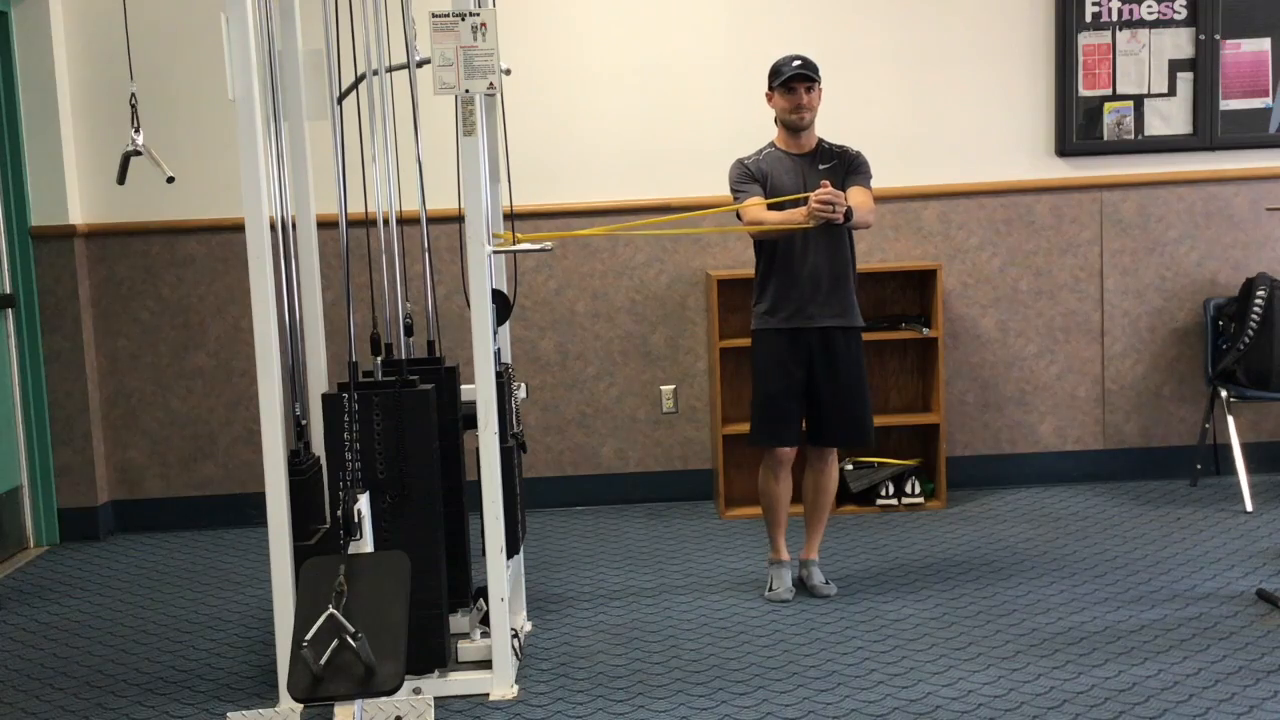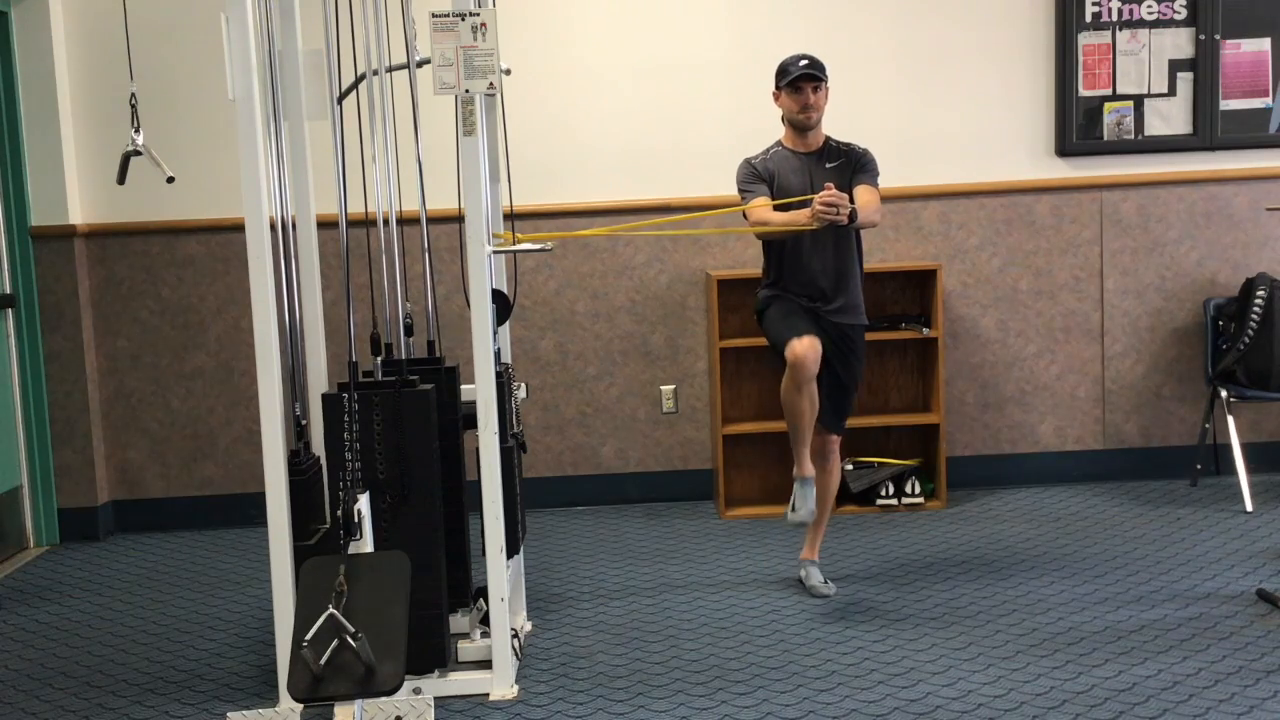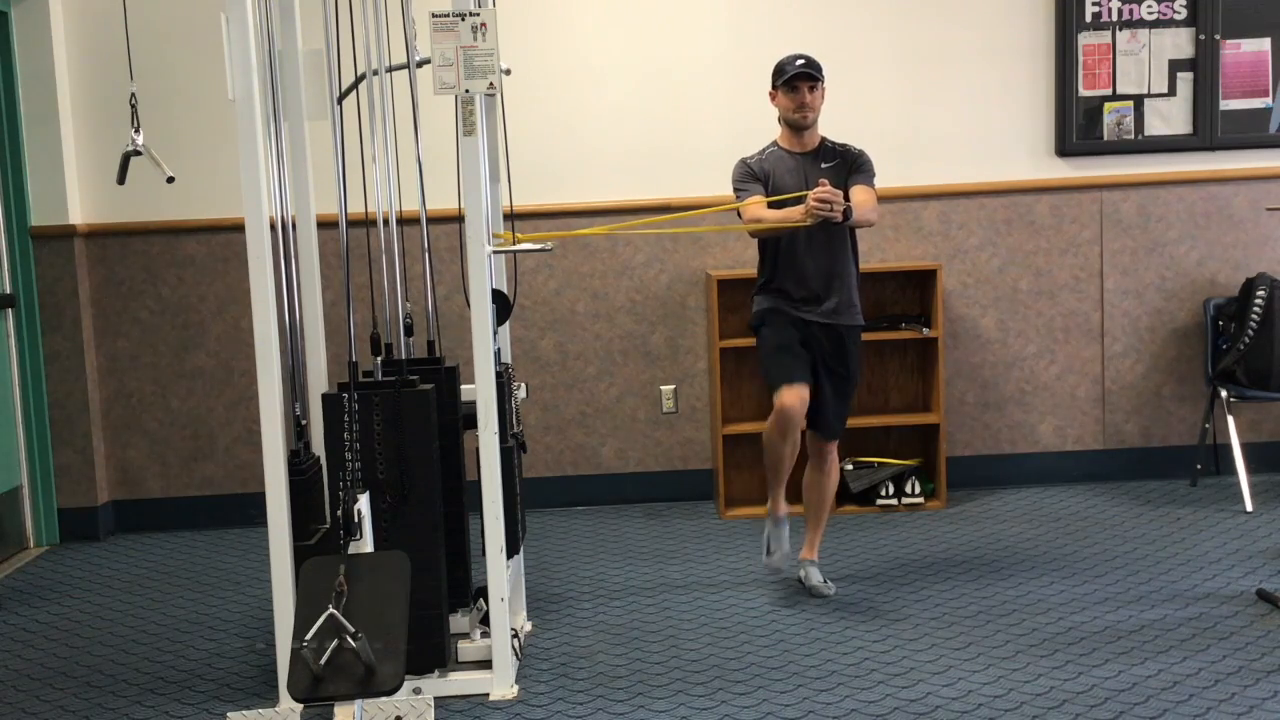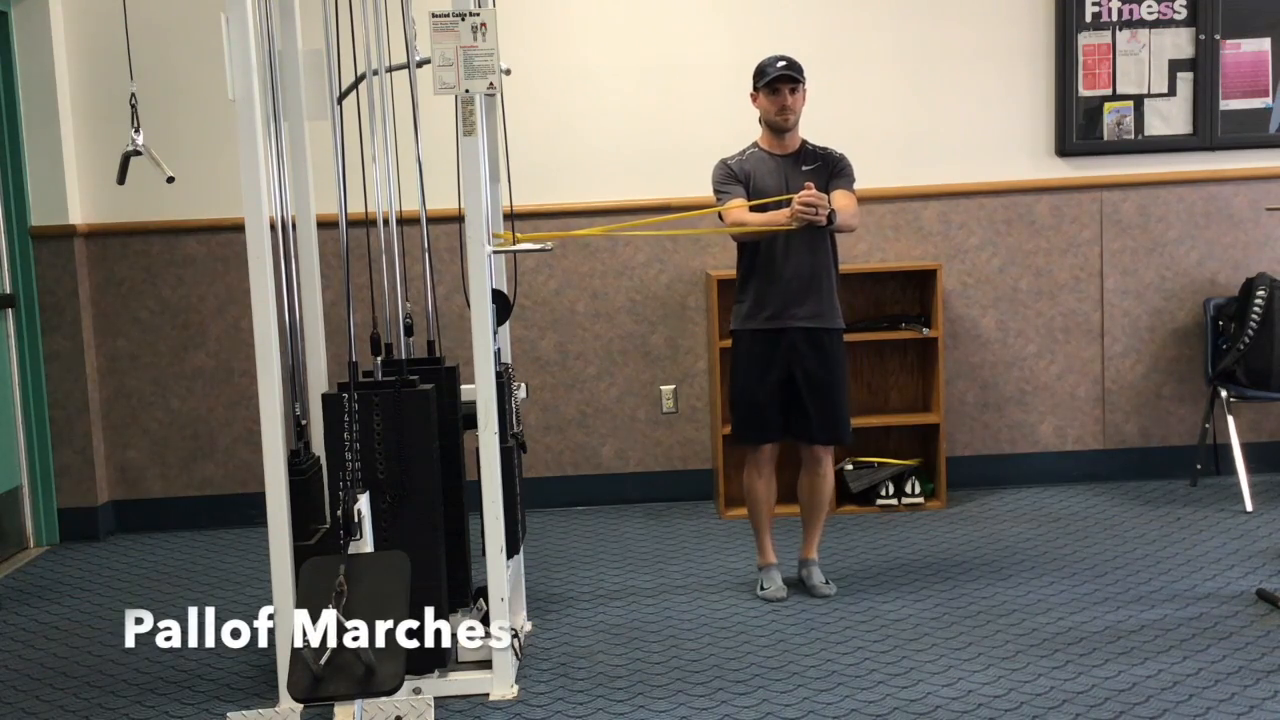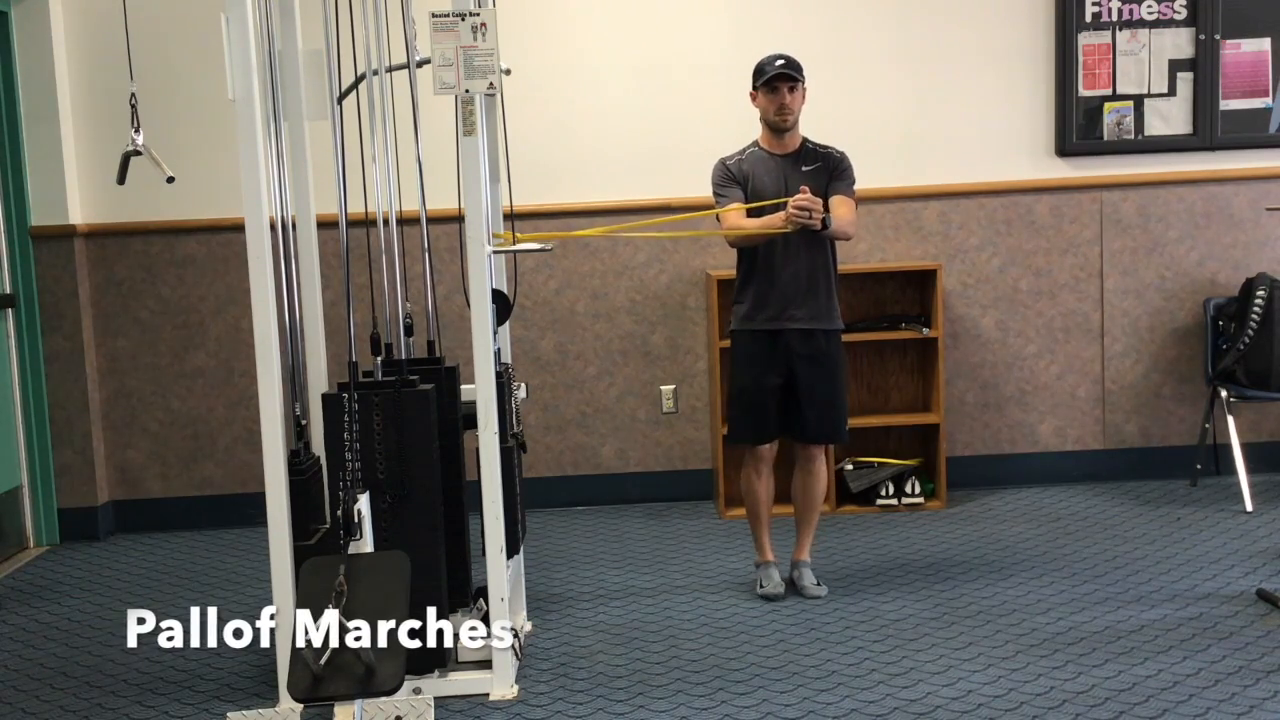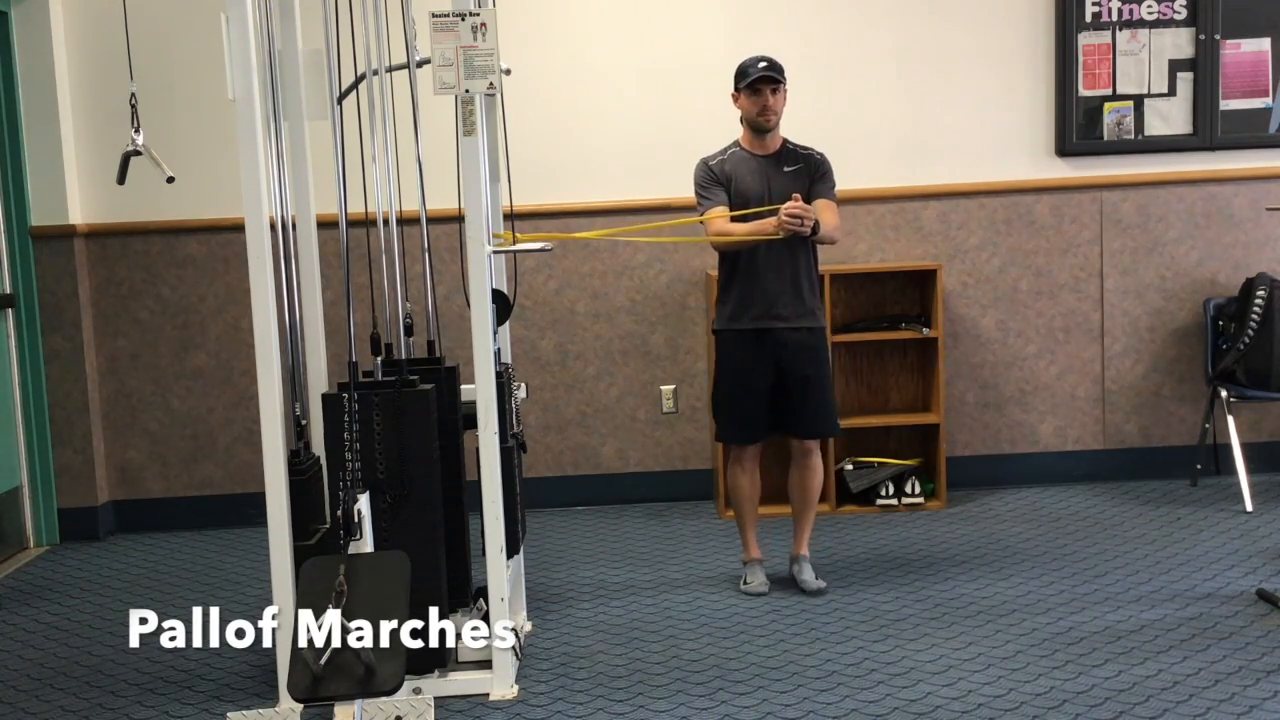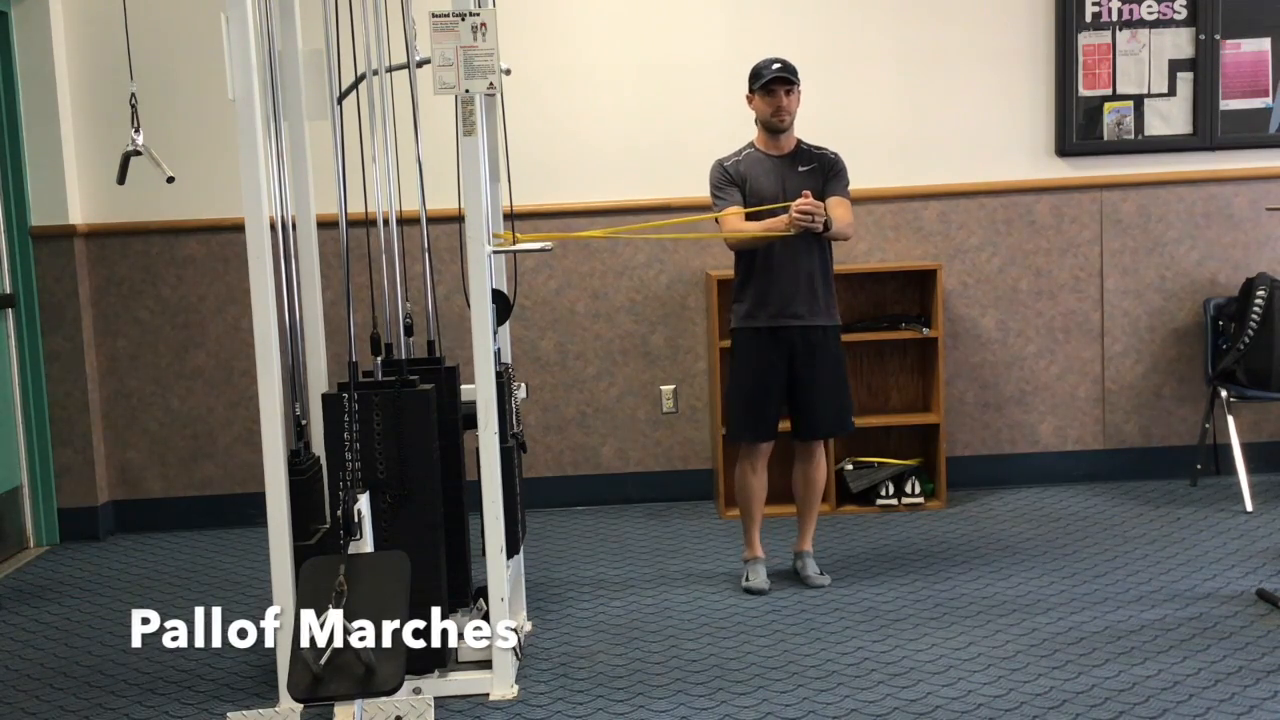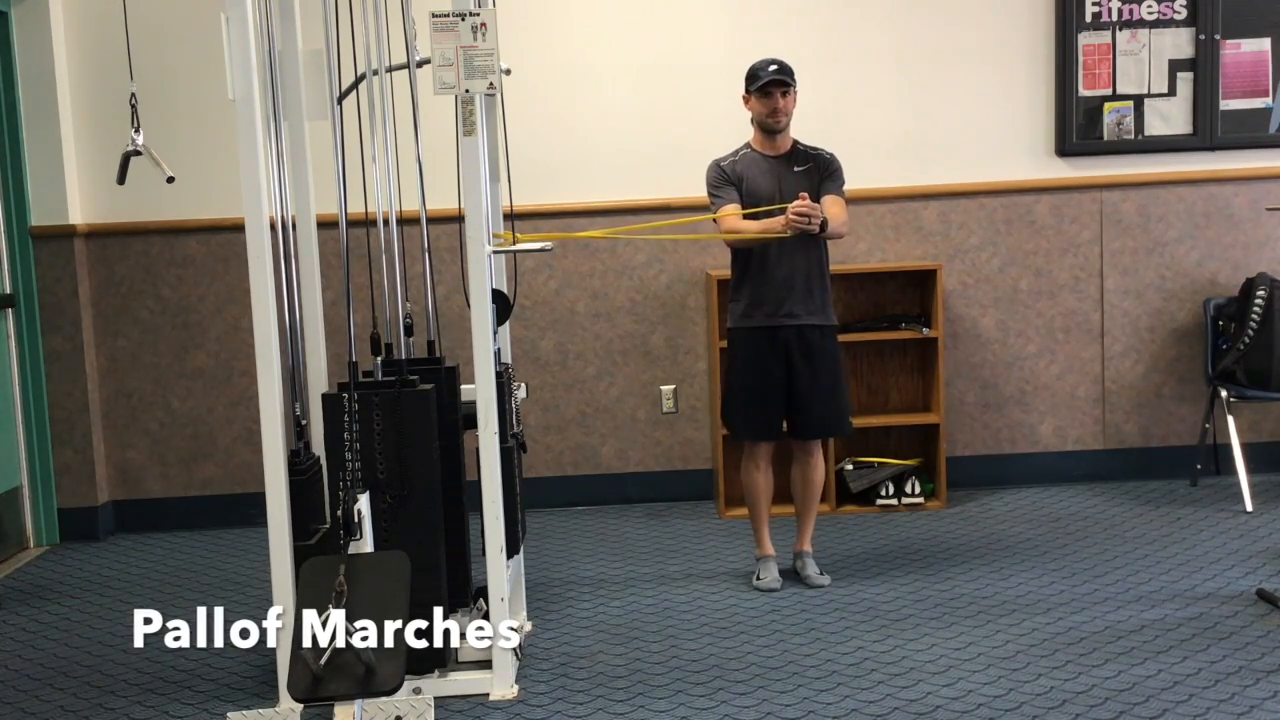
dt=0.5s
person 1, frame 1
left shoulder: (848, 161)
right shoulder: (750, 168)
left elbow: (866, 214)
right elbow: (756, 222)
left wrist: (842, 210)
right wrist: (804, 212)
left hip: (837, 323)
right hip: (778, 325)
left knee: (826, 447)
right knee: (779, 450)
left ankle: (810, 558)
right ankle: (779, 559)
person 1, frame 2
left shoulder: (855, 159)
right shoulder: (757, 167)
left elbow: (873, 213)
right elbow: (762, 223)
left wrist: (847, 212)
right wrist: (810, 215)
left hip: (844, 311)
right hip: (786, 297)
left knee: (829, 438)
right knee: (804, 356)
left ankle: (810, 557)
right ankle: (801, 472)
person 1, frame 3
left shoulder: (851, 160)
right shoulder: (753, 168)
left elbow: (869, 212)
right elbow: (755, 221)
left wrist: (842, 209)
right wrist: (802, 211)
left hip: (838, 316)
right hip: (780, 309)
left knee: (825, 441)
right knee: (790, 408)
left ankle: (809, 558)
right ankle: (776, 511)
person 1, frame 4
left shoulder: (831, 163)
right shoulder: (733, 168)
left elbow: (851, 218)
right elbow: (738, 224)
left wrist: (826, 213)
right wrist: (788, 214)
left hip: (820, 325)
right hip: (759, 327)
left knee: (819, 450)
right knee: (762, 450)
left ankle: (810, 558)
right ankle: (767, 562)
person 1, frame 5
left shoulder: (832, 162)
right shoulder: (732, 168)
left elbow: (847, 226)
right elbow: (734, 231)
left wrist: (818, 220)
right wrist: (784, 218)
left hip: (817, 326)
right hip: (756, 327)
left knee: (812, 448)
right knee: (759, 450)
left ankle: (802, 560)
right ankle: (766, 560)
person 1, frame 6
left shoulder: (812, 163)
right shoulder: (714, 168)
left elbow: (832, 229)
right elbow: (720, 234)
left wrist: (809, 225)
right wrist: (775, 225)
left hip: (802, 324)
right hip: (741, 327)
left knee: (807, 444)
right knee: (744, 447)
left ankle: (801, 554)
right ankle: (752, 558)
person 1, frame 7
left shoulder: (826, 162)
right shoulder: (729, 169)
left elbow: (845, 226)
right elbow: (734, 233)
left wrist: (820, 222)
right wrist: (785, 221)
left hip: (816, 320)
right hip: (757, 323)
left knee: (812, 441)
right knee: (755, 445)
left ankle: (804, 550)
right ankle: (753, 555)
person 1, frame 8
left shoulder: (822, 163)
right shoulder: (726, 169)
left elbow: (840, 224)
right elbow: (731, 231)
left wrist: (817, 222)
right wrist: (783, 222)
left hip: (812, 320)
right hip: (753, 323)
left knee: (810, 441)
right knee: (758, 443)
left ankle: (804, 550)
right ankle: (765, 553)
